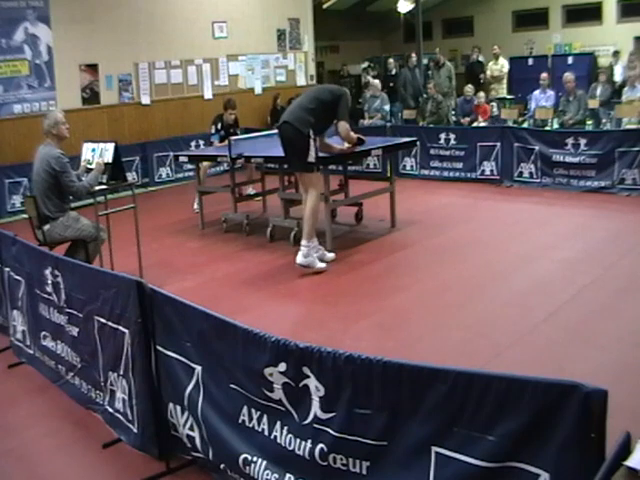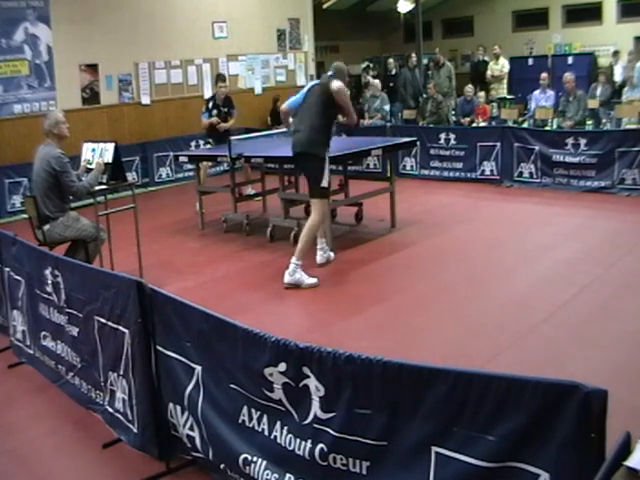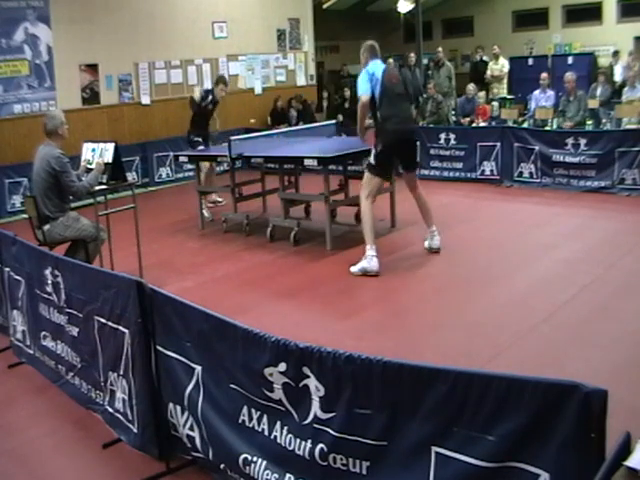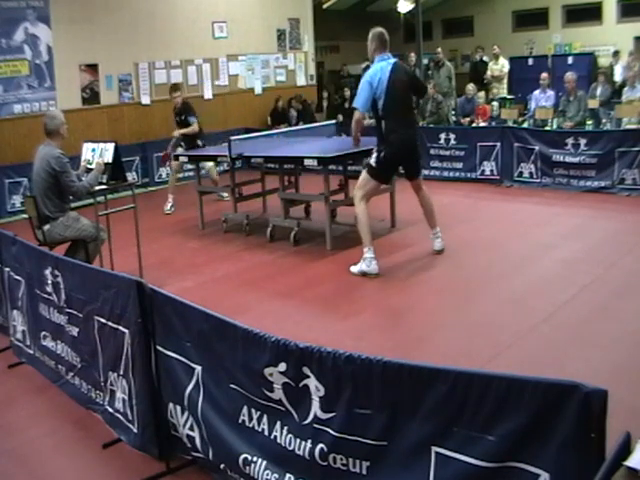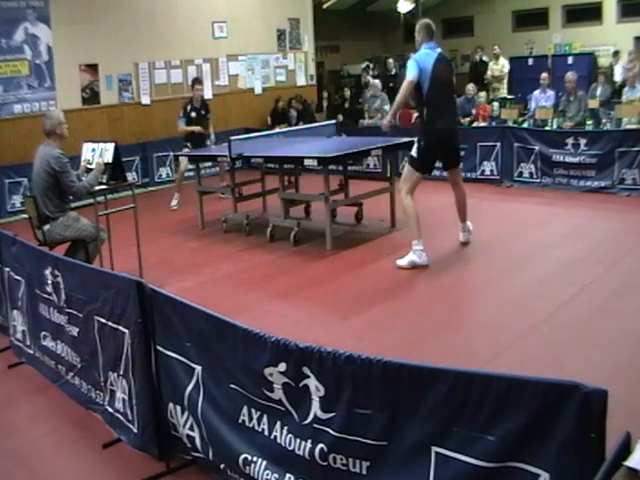
dt=1s
person 1, frame 1
left shoulder: (323, 95)
right shoulder: (341, 94)
left elbow: (320, 144)
right elbow: (344, 131)
left wrist: (342, 149)
right wrist: (353, 139)
left hip: (286, 127)
right hip: (299, 129)
left knee: (308, 189)
right knee: (313, 190)
left ankle: (314, 248)
right ankle: (305, 252)
person 1, frame 2
left shoulder: (311, 86)
right shoulder: (337, 82)
left elbow: (285, 108)
right elbow: (338, 89)
left wrist: (288, 125)
right wrist: (351, 116)
left hip: (298, 146)
right hip: (314, 146)
left knee: (321, 194)
right knee: (319, 209)
left ankle: (323, 248)
right ankle: (294, 270)
person 1, frame 3
left shoulder: (367, 73)
right shoulder: (397, 73)
left elbow: (364, 101)
left wrist: (361, 130)
left hip: (389, 136)
right hip: (408, 133)
left knee: (366, 195)
right knee: (413, 187)
left ankle: (370, 257)
right ankle: (433, 236)
person 1, frame 4
left shoulder: (371, 75)
right shoulder: (404, 71)
left elbow: (359, 117)
right elbow: (424, 93)
left wrist: (355, 136)
left hip: (390, 145)
right hip: (411, 141)
left knee: (360, 197)
right knee: (419, 188)
left ankle: (369, 259)
right ankle: (437, 238)
person 1, frame 5
left shoulder: (418, 59)
right shoulder: (445, 60)
left elbow: (409, 83)
left wrist: (391, 115)
left hip: (431, 133)
right hip: (450, 130)
left knee: (405, 190)
right knee: (456, 181)
left ankle: (418, 251)
right ankle: (465, 229)
person 2, frame 1
left shoulder: (43, 151)
right shoulder: (56, 156)
right elbow: (77, 192)
left wrist: (81, 172)
right wrist: (96, 172)
left hip: (45, 221)
right hip: (55, 224)
left knee: (88, 230)
right knee: (98, 233)
person 2, frame 2
left shoulder: (43, 151)
right shoulder: (56, 156)
right elbow: (77, 191)
left wrist: (81, 171)
right wrist: (96, 172)
left hip: (45, 220)
right hip: (54, 224)
left knee: (88, 230)
right knee: (98, 233)
person 2, frame 3
left shoulder: (43, 151)
right shoulder: (56, 156)
right elbow: (77, 191)
left wrist: (81, 171)
right wrist: (96, 172)
left hip: (45, 221)
right hip: (54, 224)
left knee: (88, 230)
right knee: (98, 233)
person 2, frame 4
left shoulder: (43, 151)
right shoulder: (56, 156)
right elbow: (77, 192)
left wrist: (81, 171)
right wrist: (96, 172)
left hip: (45, 221)
right hip: (54, 225)
left knee: (88, 230)
right knee: (98, 233)
person 2, frame 5
left shoulder: (43, 151)
right shoulder: (56, 156)
right elbow: (77, 191)
left wrist: (81, 171)
right wrist: (96, 172)
left hip: (45, 221)
right hip: (54, 225)
left knee: (88, 230)
right knee: (98, 233)
person 3, frame 1
left shoulder: (235, 120)
right shoulder: (217, 122)
right elbow: (215, 145)
right wrist: (225, 144)
right knee: (204, 166)
left ankle: (248, 189)
right ankle: (198, 199)
person 3, frame 2
left shoulder: (229, 100)
right shoulder: (209, 103)
right elbow: (203, 125)
left wrist: (227, 125)
right wrist: (210, 121)
left hip: (227, 138)
right hip: (212, 139)
right knee: (204, 164)
left ankle: (247, 189)
person 3, frame 3
left shoulder: (216, 99)
right shoulder: (207, 94)
right elbow: (197, 91)
left wrist: (216, 120)
right wrist: (197, 96)
left hip: (205, 134)
right hip: (195, 135)
left knee: (212, 165)
right knee: (205, 166)
left ankle: (211, 196)
right ankle: (203, 206)
person 3, frame 4
left shoulder: (187, 107)
right shoulder: (175, 110)
left elbow: (195, 128)
left wrist: (180, 131)
right wrist: (172, 143)
left hip: (197, 142)
right hip: (185, 142)
left knee: (213, 175)
right knee: (174, 166)
right ankle: (170, 201)
person 3, frame 5
left shoulder: (205, 105)
right shoulder: (187, 106)
right elbow: (180, 129)
left wrist: (211, 133)
right wrist: (193, 128)
left hip: (203, 141)
right hip: (190, 142)
right knee: (182, 169)
right ankle: (176, 196)
